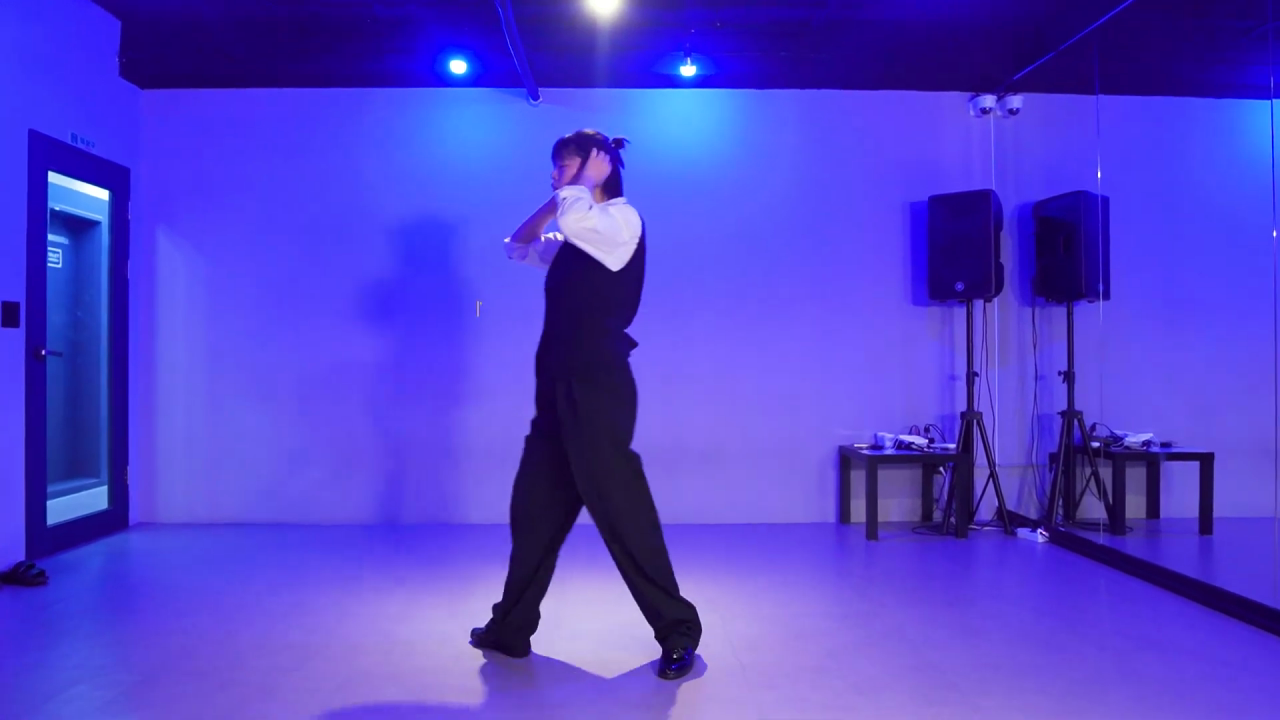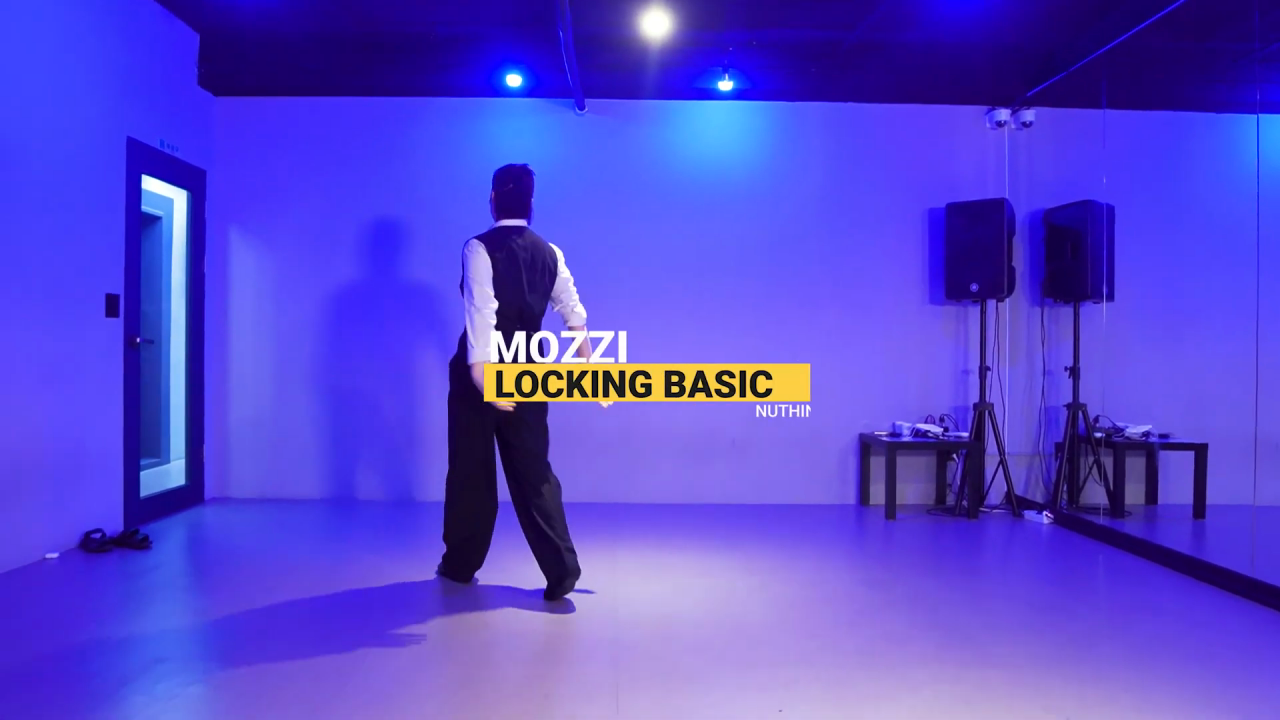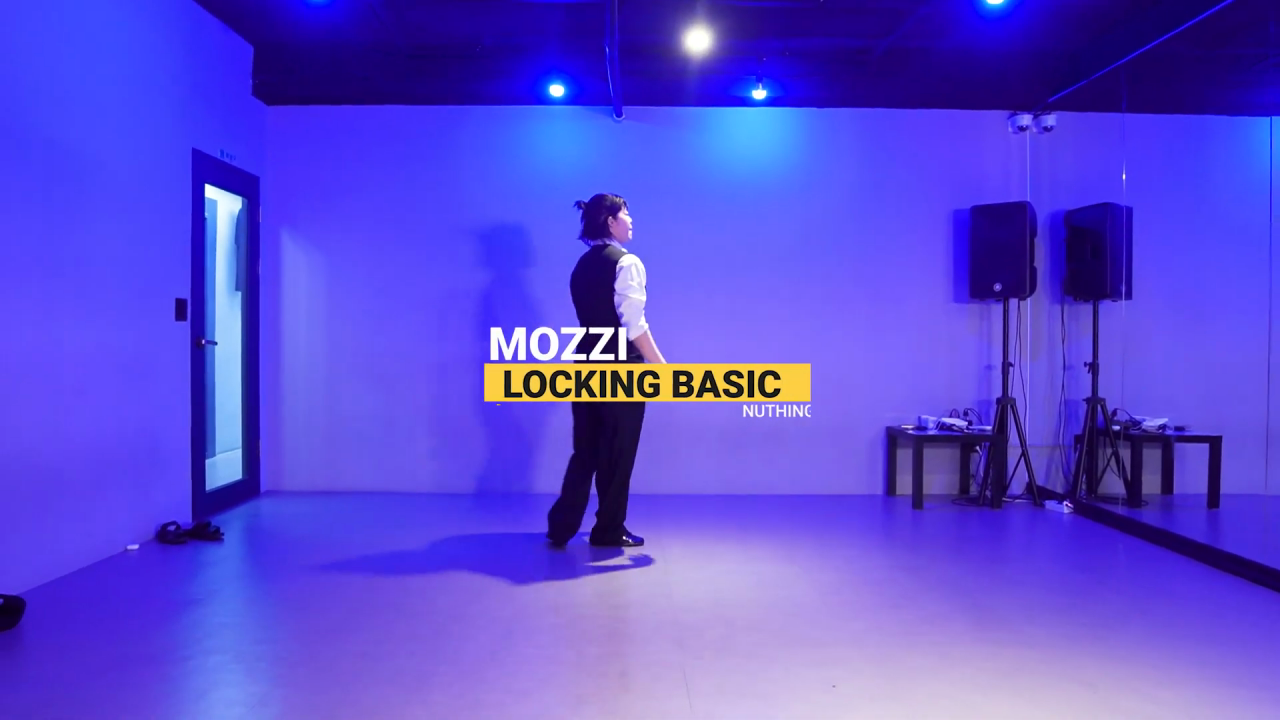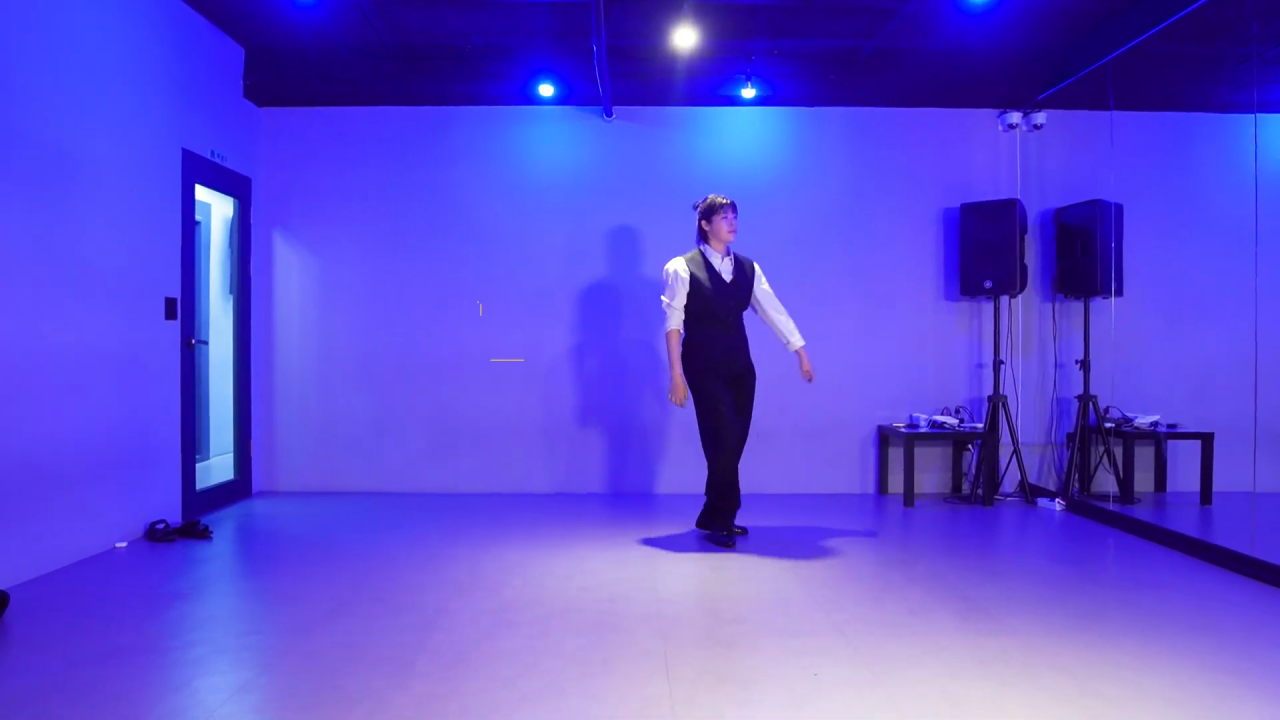
dt=1s
person 1, frame 1
left shoulder: (621, 221)
right shoulder: (579, 230)
left elbow: (570, 215)
right elbow: (520, 247)
left wrist: (579, 186)
right wrist: (556, 197)
left hip: (595, 386)
right hip: (563, 385)
left knee: (621, 510)
right knee: (535, 504)
left ankle: (677, 630)
right ankle: (510, 627)
person 1, frame 2
left shoulder: (479, 248)
right shoulder: (549, 252)
left elbow: (480, 314)
right elbow: (572, 310)
left wrist: (479, 374)
right wrist: (589, 365)
left hip: (482, 369)
left knee: (470, 466)
right knee: (532, 471)
left ankle: (461, 562)
right ankle: (560, 567)
person 1, frame 3
left shoulder: (581, 266)
right shoulder: (627, 263)
right elbow: (634, 325)
right wrist: (661, 367)
left hip: (586, 363)
right hip: (620, 366)
left knee: (587, 447)
right knee: (618, 450)
left ankle: (562, 522)
right ankle: (609, 530)
person 1, frame 4
left shoulder: (748, 268)
right shoulder: (681, 267)
left elbow: (773, 311)
right elbow: (672, 323)
left wrist: (801, 352)
right wrist: (677, 373)
left hip: (739, 365)
right hip: (703, 366)
left knee: (734, 442)
right knee: (722, 441)
left ankle: (717, 515)
right ankle: (721, 517)
